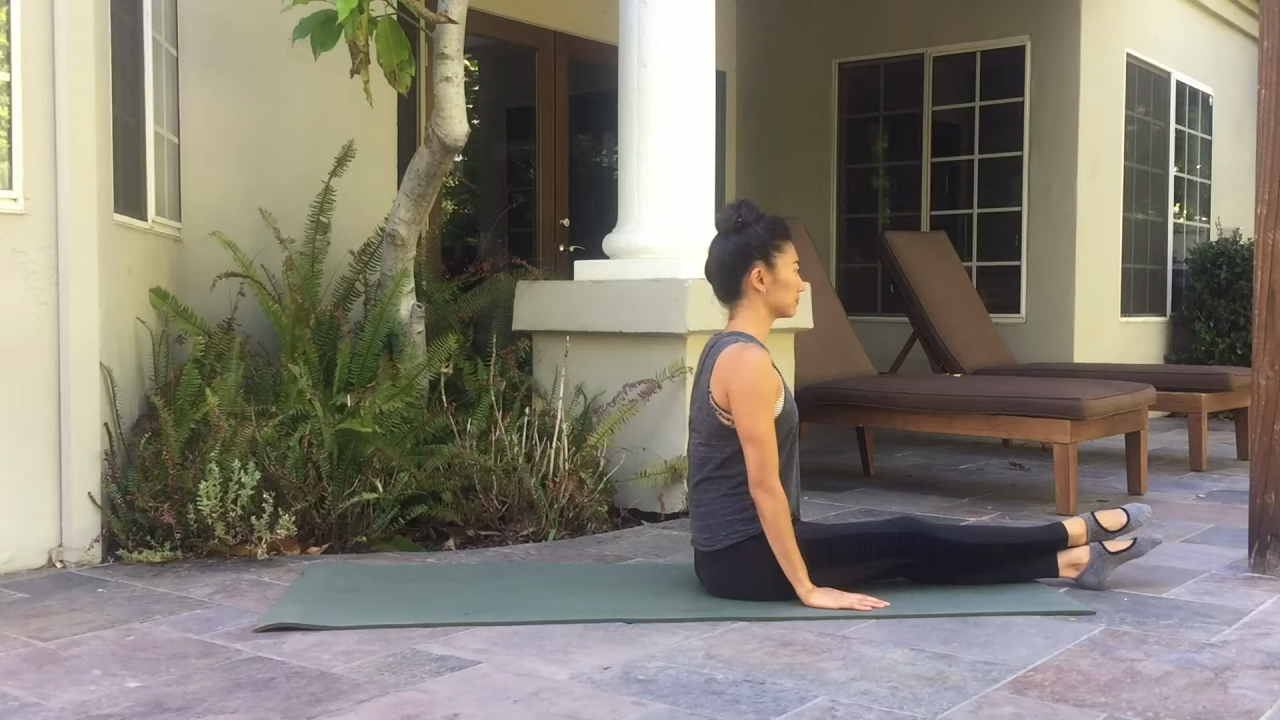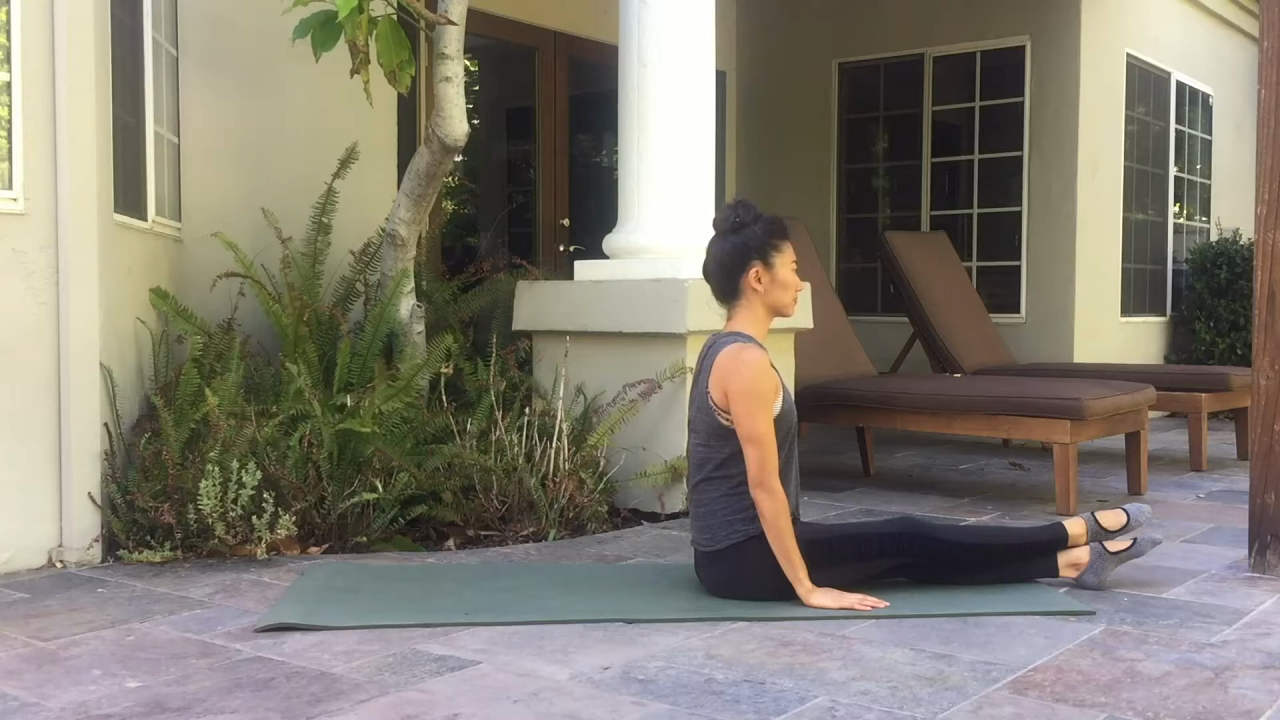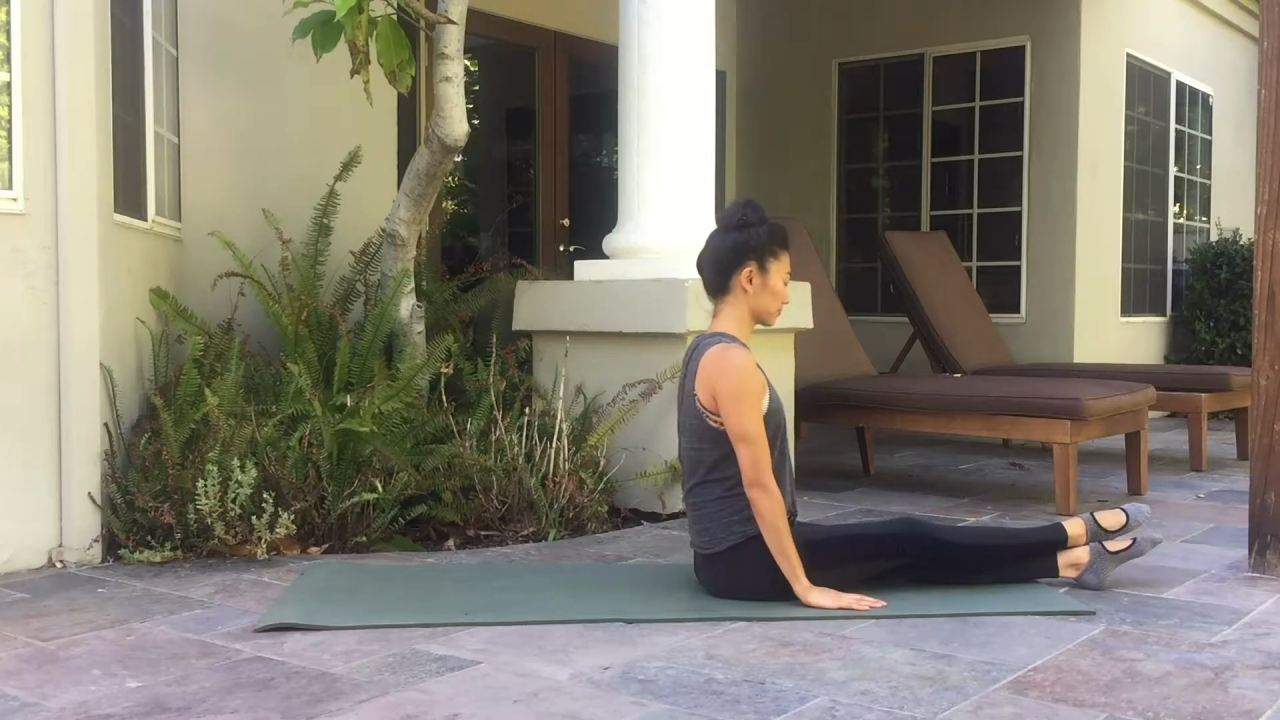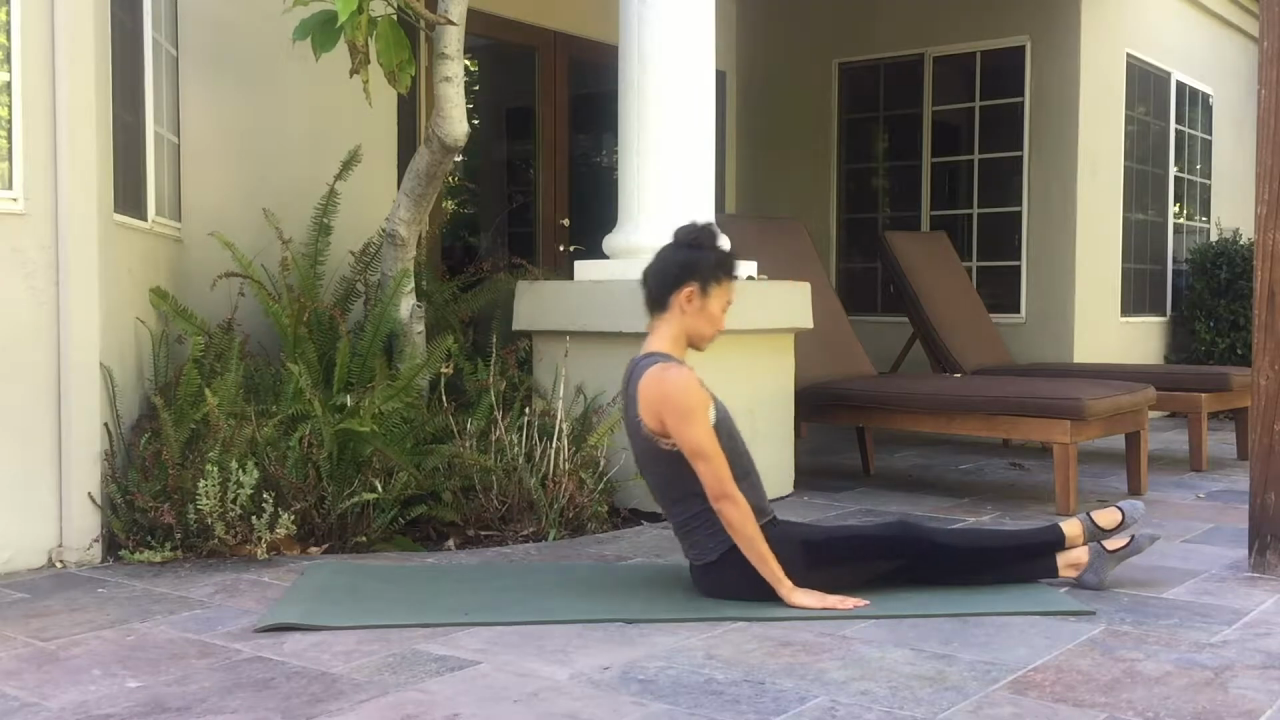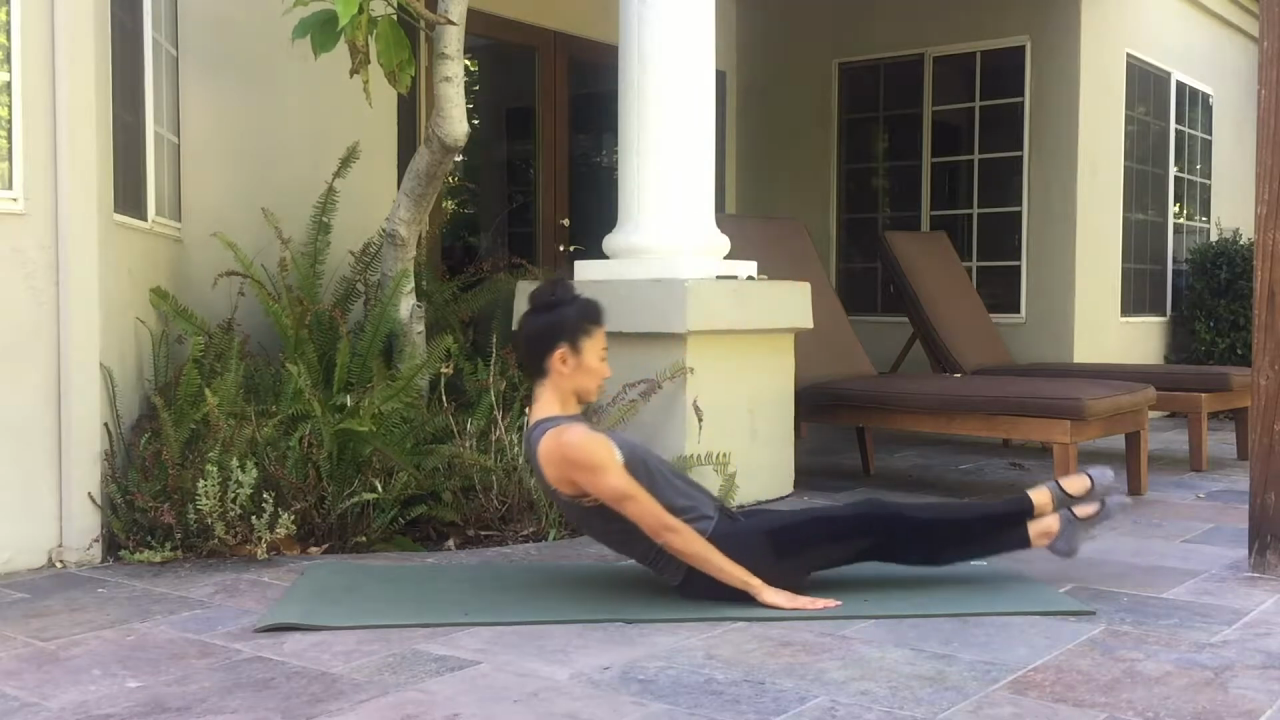
dt=0.3s
person 1, frame 1
left shoulder: (727, 349)
right shoulder: (748, 361)
right elbow: (764, 485)
left wrist: (802, 572)
right wrist: (806, 587)
left hip: (736, 552)
right hip: (747, 559)
left knee: (905, 547)
right knee: (909, 540)
left ankle: (1071, 560)
right ankle: (1081, 532)
person 1, frame 2
left shoulder: (724, 350)
right shoulder: (746, 361)
right elbow: (763, 486)
right wrist: (806, 588)
left hip: (735, 552)
right hip: (747, 561)
left knee: (904, 548)
right knee: (908, 539)
left ankle: (1070, 561)
right ankle: (1081, 532)
person 1, frame 3
left shoulder: (709, 350)
right shoulder: (732, 361)
right elbow: (759, 484)
left wrist: (800, 570)
right wrist: (804, 586)
left hip: (734, 552)
right hip: (746, 561)
left knee: (905, 549)
right knee: (909, 539)
left ankle: (1069, 560)
right ankle: (1079, 533)
person 1, frame 4
left shoulder: (652, 374)
right shoulder: (670, 383)
right elbow: (724, 497)
left wrist: (789, 575)
right wrist: (787, 588)
left hip: (731, 558)
right hip: (737, 569)
left knee: (901, 543)
right knee: (904, 542)
left ankle: (1068, 561)
right ankle: (1077, 535)
person 1, frame 5
left shoulder: (561, 430)
right shoulder: (567, 442)
right elbow: (661, 526)
right wrist: (760, 587)
left hip: (717, 532)
right hip: (713, 555)
left knee: (868, 532)
right knee: (871, 518)
left ankle: (1041, 523)
right ankle: (1043, 505)
